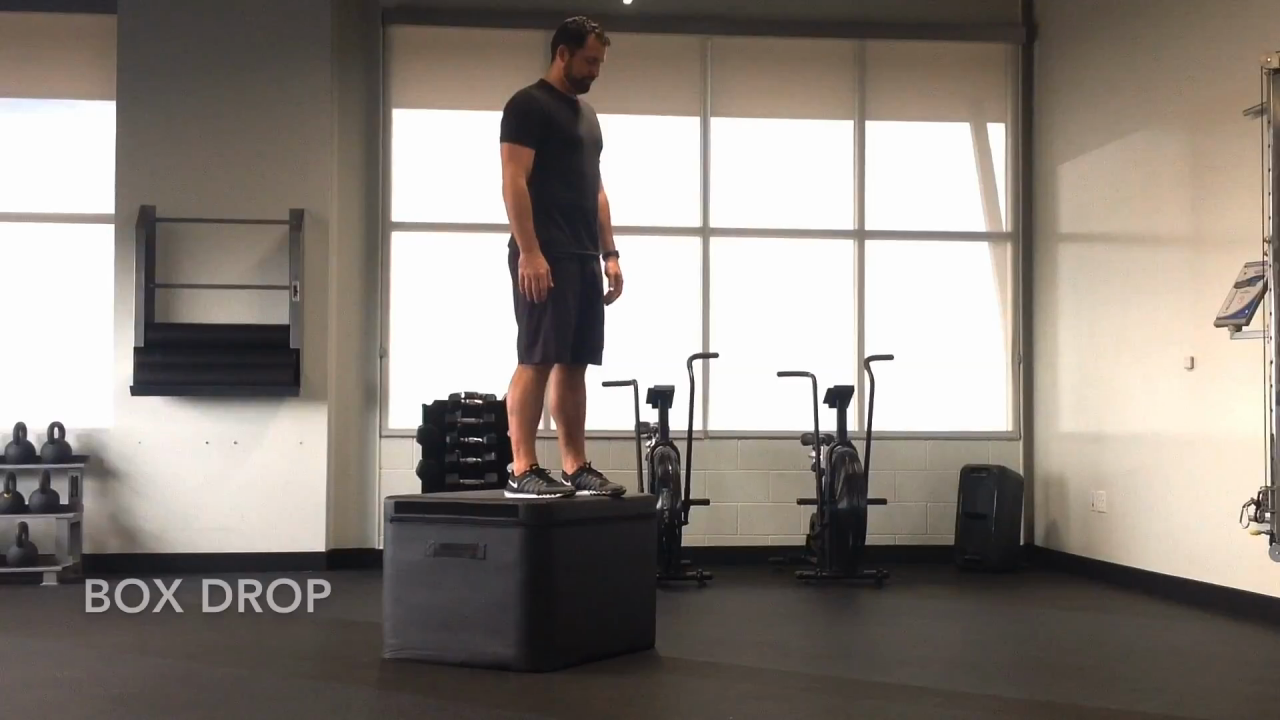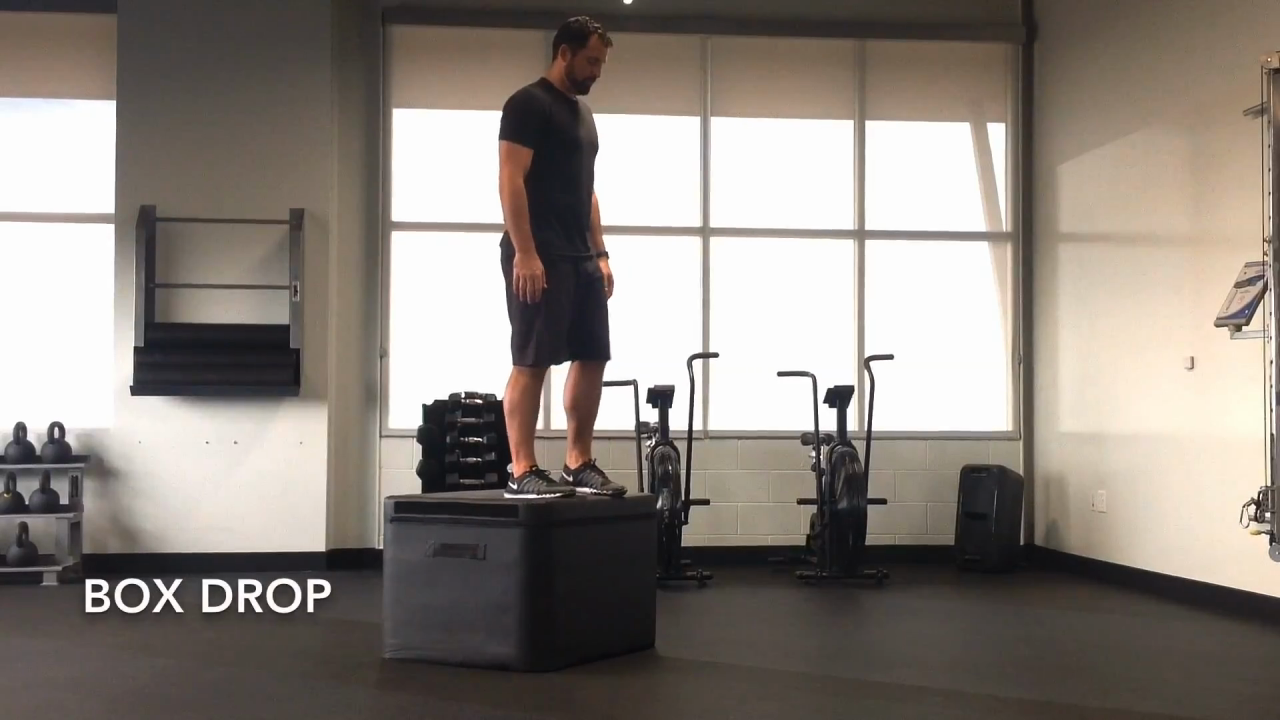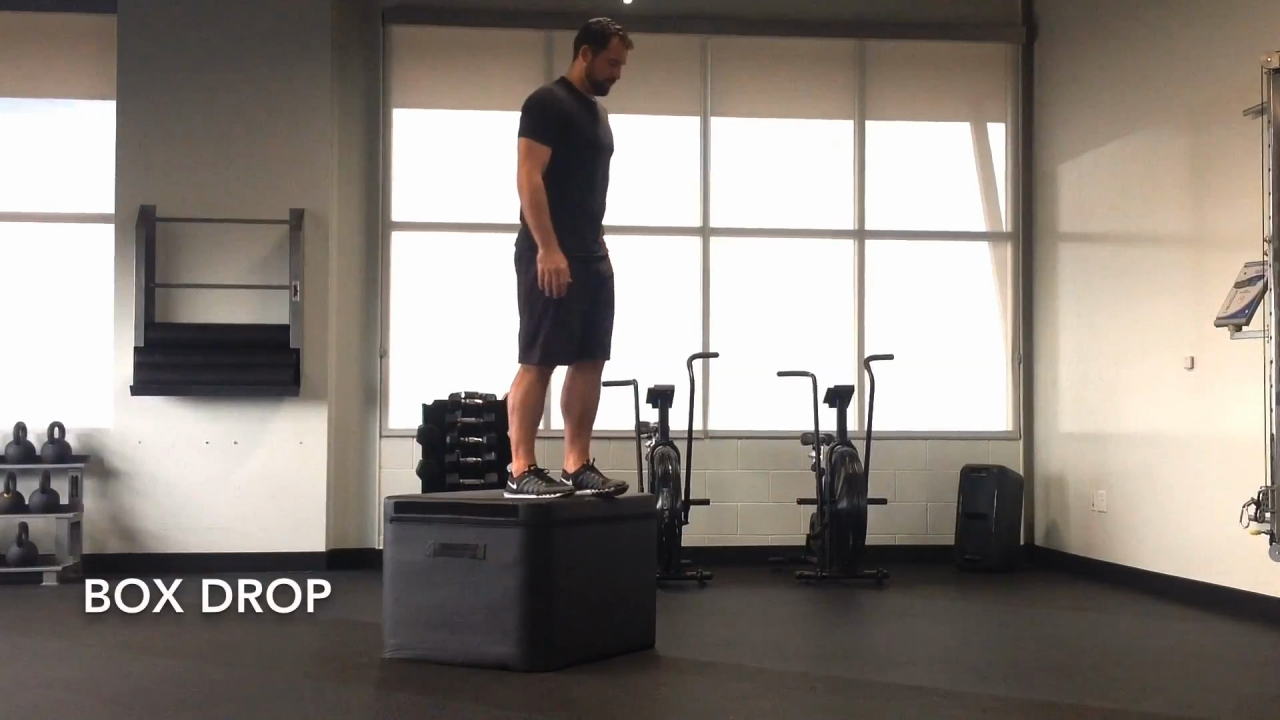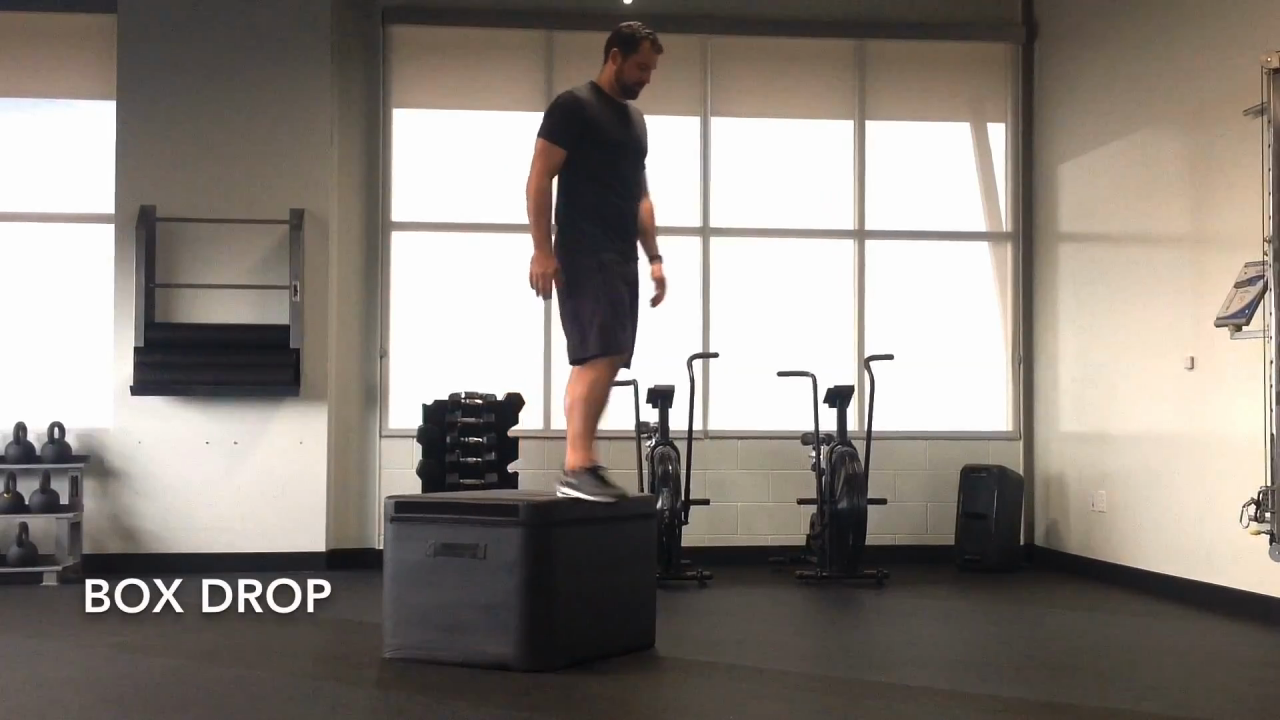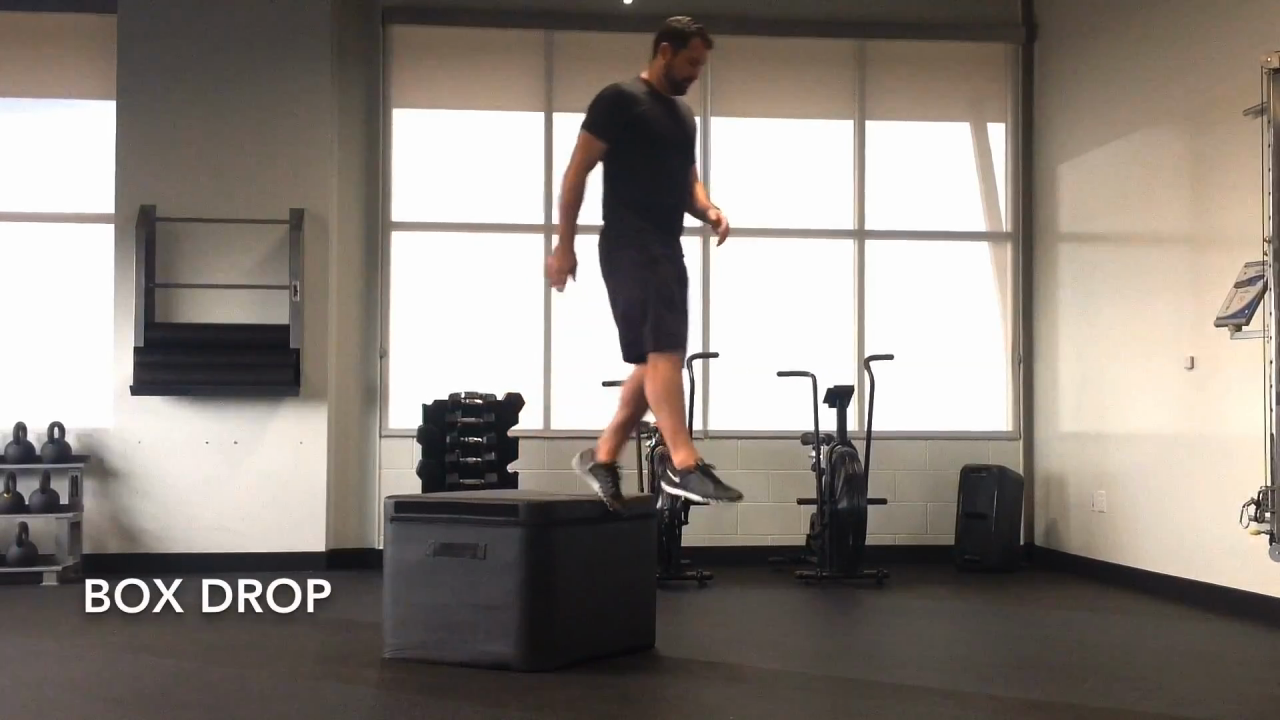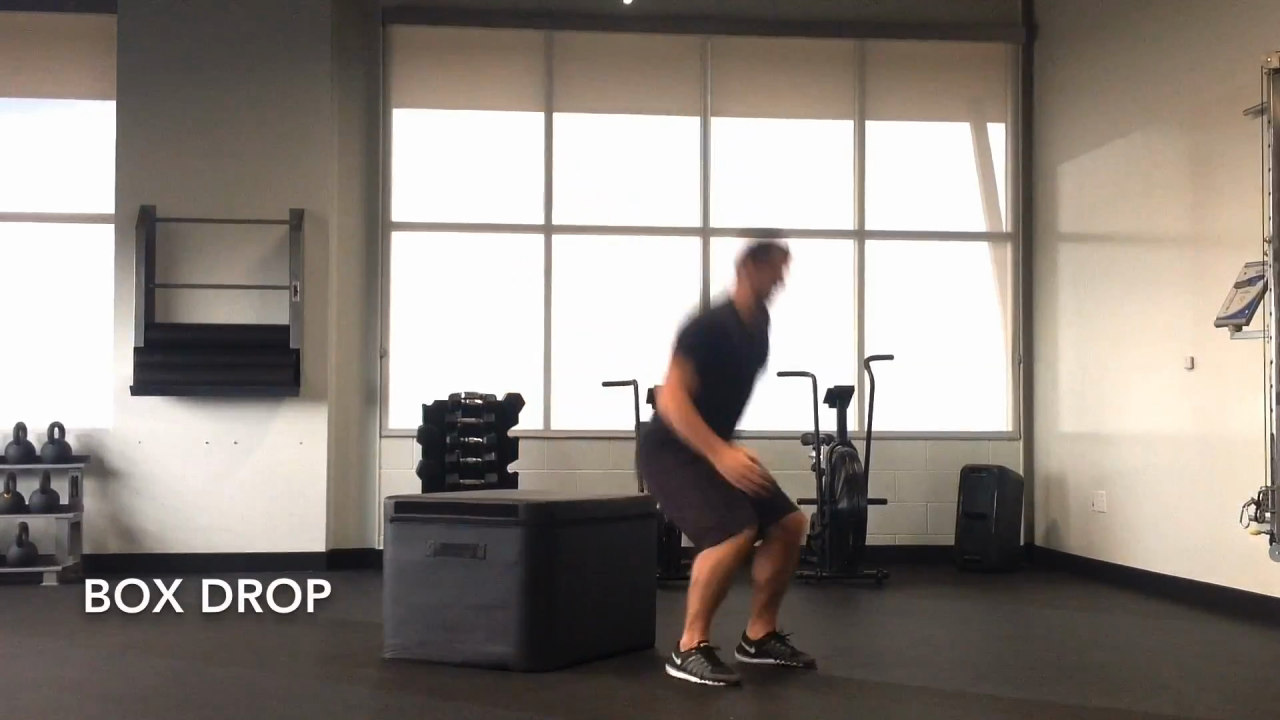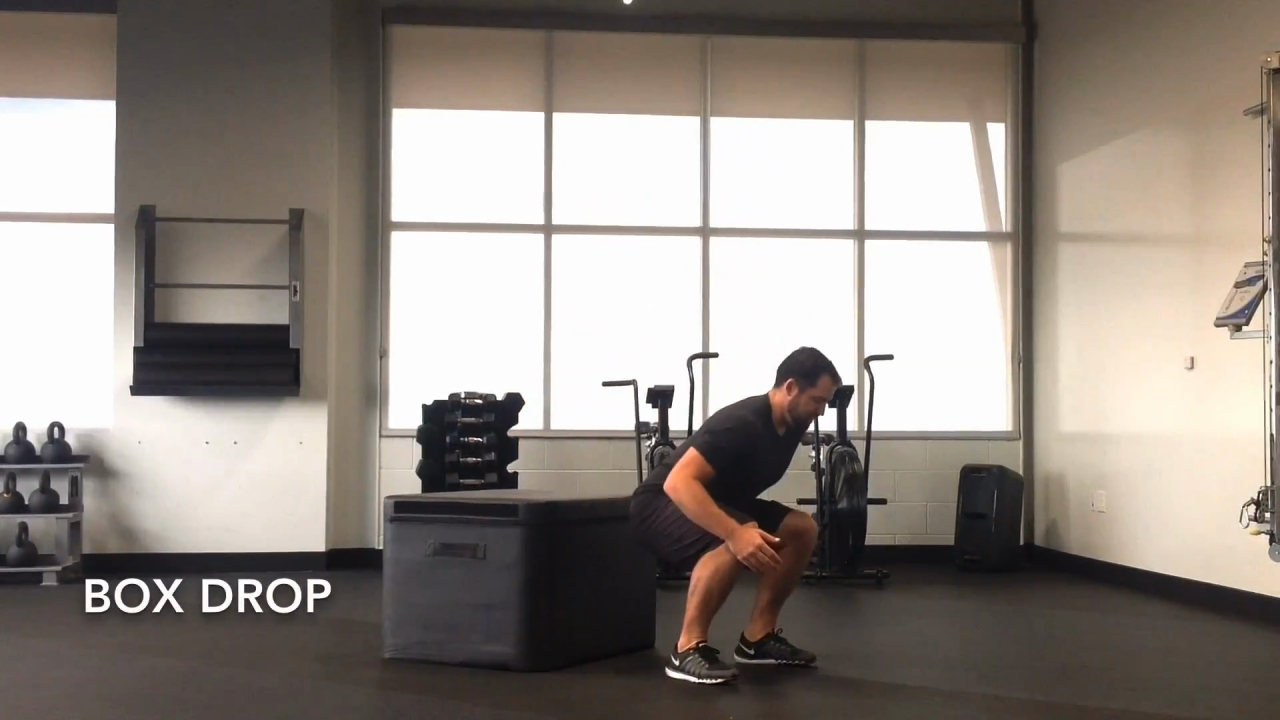
dt=0.4s
person 1, frame 1
left shoulder: (586, 113)
right shoulder: (528, 105)
right elbow: (514, 182)
left wrist: (609, 253)
right wrist: (530, 251)
left hip: (584, 258)
right hip: (545, 256)
left knee: (573, 365)
right knee: (537, 360)
left ankle: (575, 468)
right ankle: (522, 470)
person 1, frame 2
left shoulder: (582, 112)
right shoulder: (528, 104)
right elbow: (511, 181)
left wrist: (600, 254)
right wrist: (525, 253)
left hip: (578, 258)
right hip: (539, 257)
left knee: (591, 359)
right knee: (531, 362)
left ankle: (579, 464)
right ankle: (522, 472)
person 1, frame 3
left shoulder: (597, 111)
right shoulder: (548, 103)
right elbow: (529, 178)
right wrist: (548, 249)
left hip: (592, 256)
right hip: (552, 255)
left knee: (590, 361)
right knee: (538, 362)
left ankle: (577, 467)
right ankle: (521, 471)
person 1, frame 4
left shoulder: (634, 118)
right shoulder: (573, 106)
right elbow: (539, 180)
left wrist: (654, 257)
right wrist: (543, 251)
left hip: (621, 256)
right hip: (583, 254)
left knee: (597, 362)
right knee: (603, 356)
left ankle: (582, 468)
right ankle: (578, 464)
person 1, frame 5
left shoulder: (683, 115)
right shoulder: (620, 100)
left elbow: (688, 181)
right elbow: (577, 171)
left wrist: (710, 211)
right wrist: (564, 244)
left hip: (668, 247)
right hip: (631, 245)
left knee: (653, 359)
right knee: (663, 351)
left ankle: (601, 456)
right ankle: (685, 466)
person 1, frame 6
left shoulder: (757, 328)
right shoulder: (712, 327)
right elbow: (671, 398)
left wrist: (726, 450)
right wrist: (720, 452)
left hip: (718, 447)
right hip: (673, 450)
left knee: (790, 523)
right knee: (734, 533)
left ankle: (758, 636)
right ankle: (690, 649)
person 1, frame 7
left shoulder: (791, 426)
right shoulder: (741, 424)
right elbow: (679, 483)
right wrist: (736, 533)
right hip: (660, 504)
left knee: (802, 528)
right knee: (738, 540)
left ankle: (757, 637)
right ankle: (687, 649)
